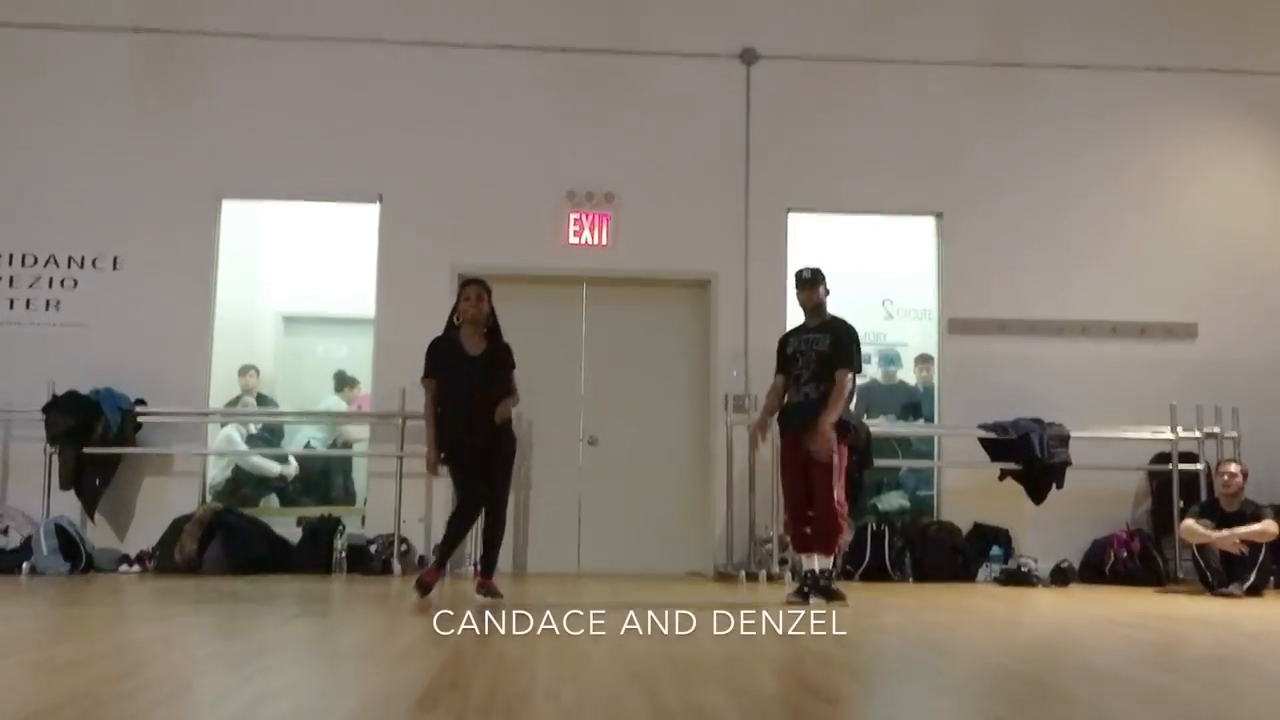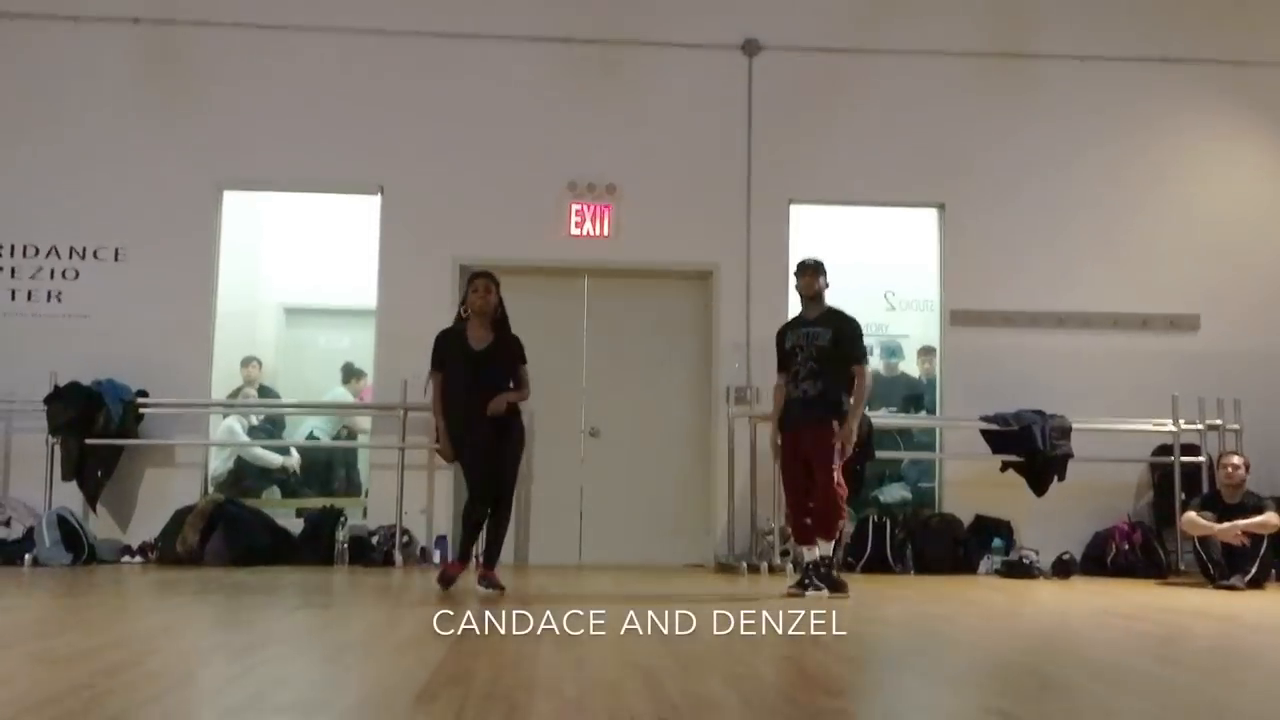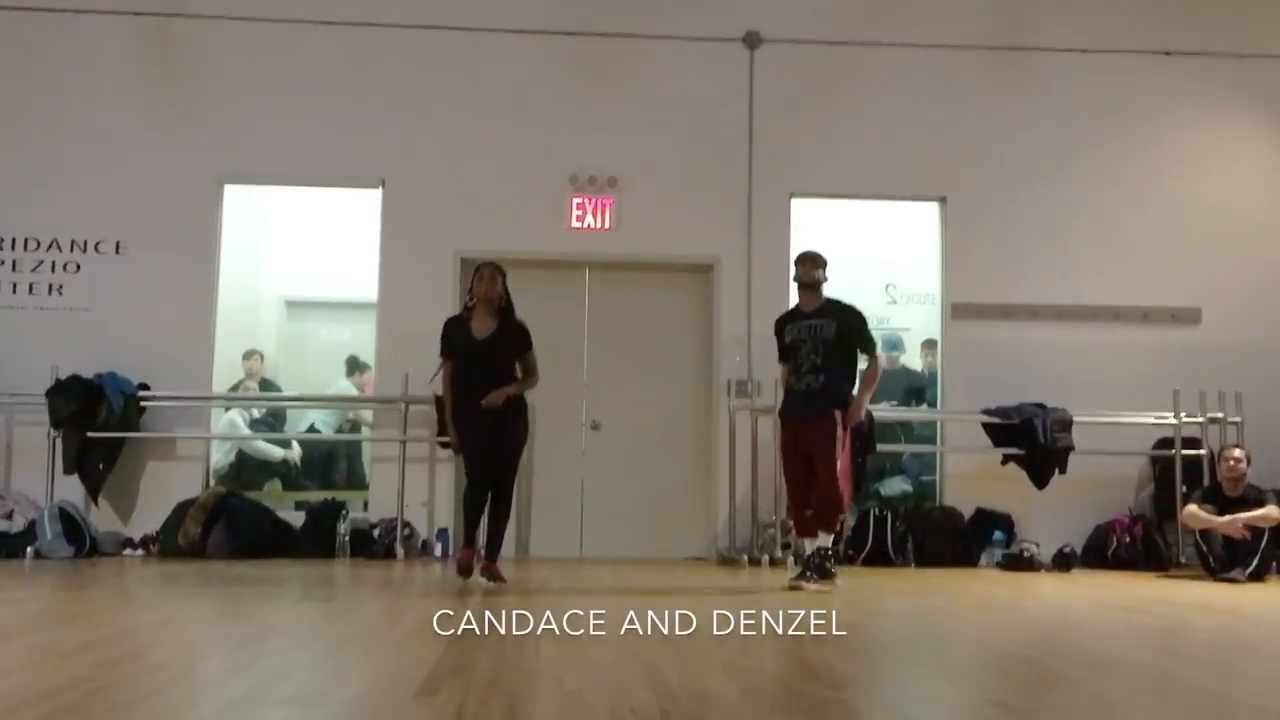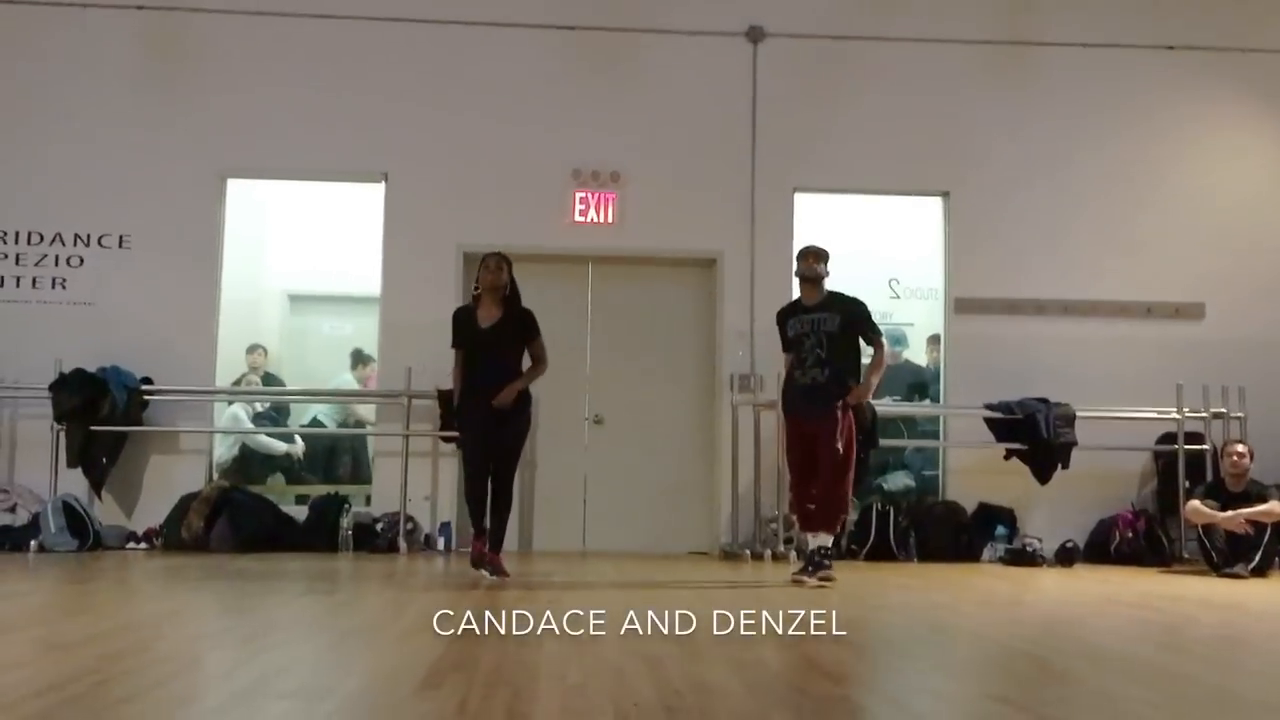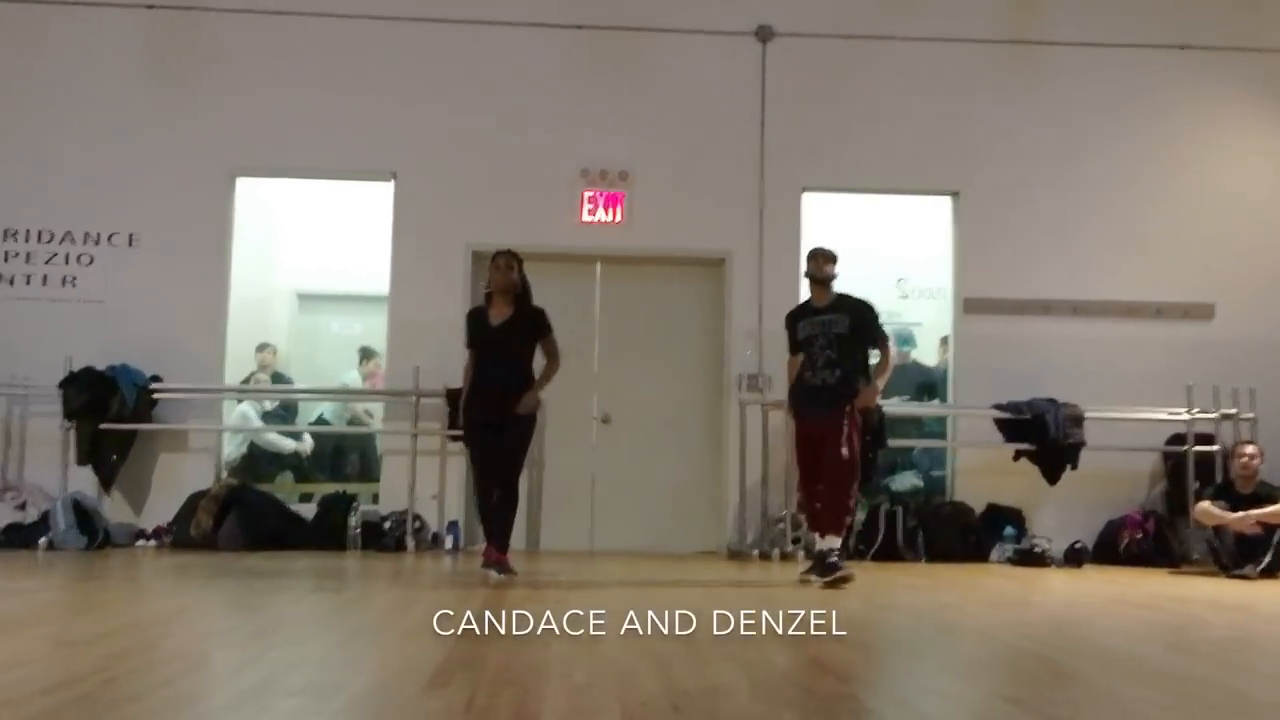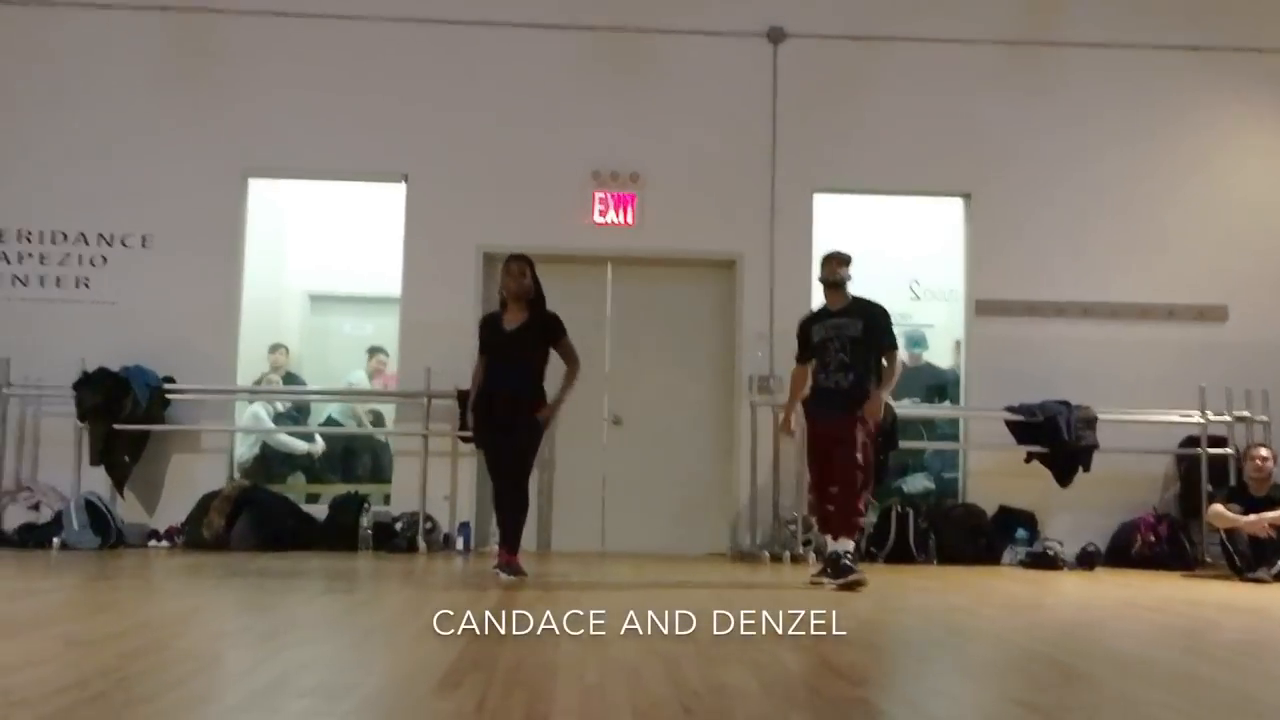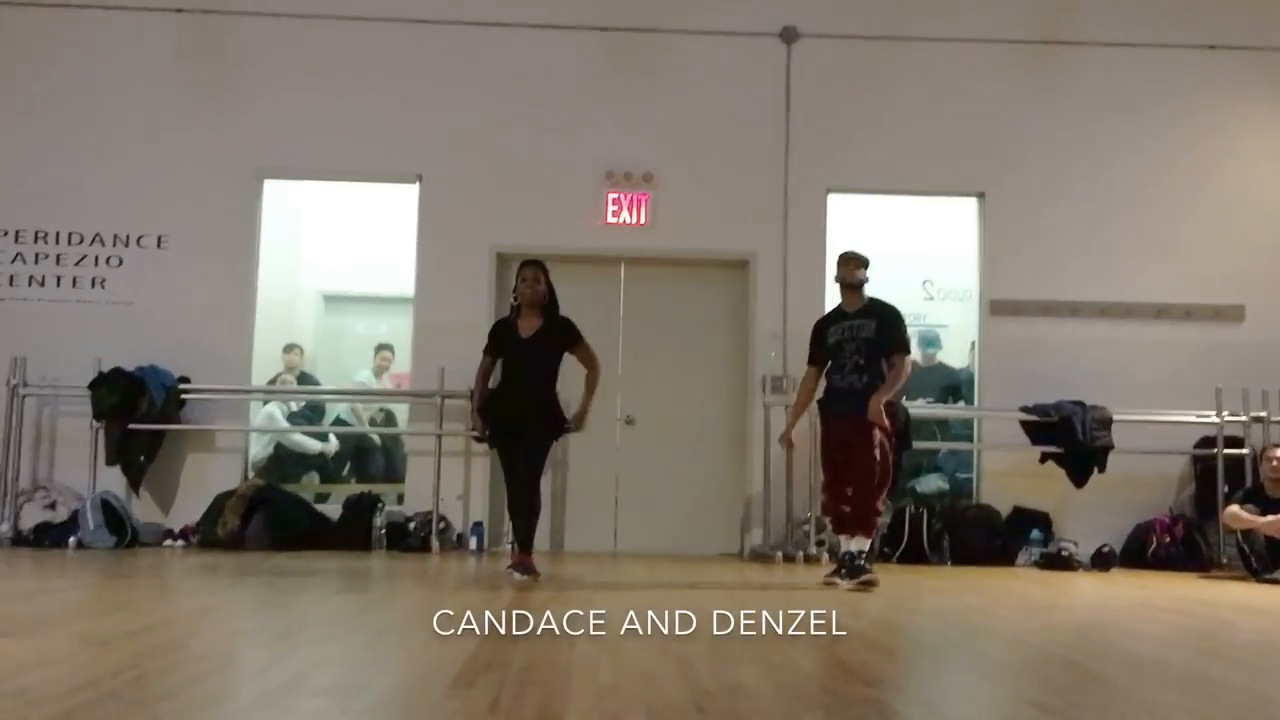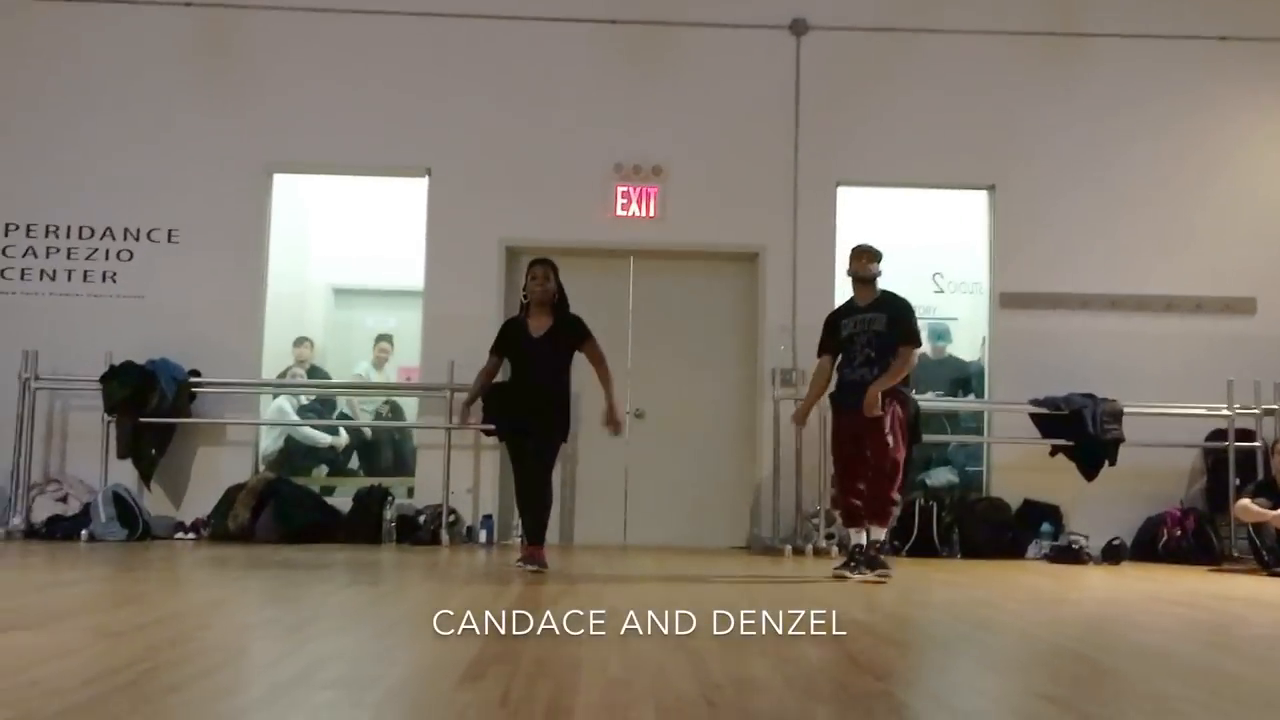
dt=0.1s
person 1, frame 1
left shoulder: (843, 332)
right shoulder: (790, 338)
left elbow: (845, 384)
right elbow: (778, 386)
left wrist: (826, 424)
right wrist: (762, 421)
left hip: (826, 431)
right hip: (792, 430)
left knee: (829, 502)
right knee: (797, 505)
left ankle: (824, 576)
right ankle: (808, 576)
person 1, frame 2
left shoulder: (844, 325)
right shoulder: (786, 331)
left elbow: (862, 376)
left wrist: (852, 423)
right wrist: (774, 429)
left hip: (830, 422)
right hip: (794, 424)
left knee: (828, 489)
right knee: (798, 498)
left ankle: (826, 564)
right ankle: (810, 568)
person 1, frame 3
left shoulder: (845, 316)
right shoulder: (784, 323)
left elbow: (874, 360)
left wrist: (862, 398)
right wrist: (782, 406)
left hip: (831, 412)
right hip: (793, 416)
left knee: (829, 480)
right knee: (799, 488)
left ankle: (824, 553)
right ankle: (811, 557)
person 1, frame 4
left shoulder: (849, 308)
right shoulder: (786, 315)
left elbow: (879, 346)
left wrist: (870, 381)
right wrist: (788, 395)
left hip: (836, 405)
right hip: (797, 409)
left knee: (834, 477)
right knee: (802, 483)
left ankle: (824, 551)
right ankle: (813, 552)
person 1, frame 5
left shoulder: (859, 310)
right shoulder: (795, 318)
left elbow: (884, 352)
left wrist: (874, 385)
right wrist: (791, 397)
left hip: (845, 406)
right hip: (807, 408)
left knee: (841, 479)
right knee: (812, 483)
left ankle: (833, 553)
right ankle: (822, 553)
person 1, frame 6
left shoulder: (872, 313)
right shoulder: (810, 323)
left elbow: (892, 361)
right elbow: (802, 369)
left wrist: (881, 395)
right wrist: (789, 412)
left hip: (857, 411)
right hip: (820, 412)
left knee: (853, 482)
right knee: (823, 486)
left ankle: (845, 556)
right ankle: (833, 555)
person 1, frame 7
left shoulder: (886, 315)
right shoulder: (825, 324)
left elbow: (902, 366)
right elbow: (812, 374)
left wrist: (882, 399)
right wrist: (792, 422)
left hip: (872, 409)
right hip: (835, 411)
left knee: (870, 480)
right knee: (837, 485)
left ankle: (861, 557)
right ankle: (847, 555)
person 1, frame 8
left shoulder: (897, 308)
right shoulder: (837, 318)
left elbow: (908, 358)
right elbow: (825, 366)
left wrist: (878, 389)
right wrist: (805, 407)
left hip: (885, 400)
right hip: (846, 404)
left knee: (884, 468)
right knee: (848, 478)
left ankle: (876, 547)
right ankle: (858, 548)
person 2, frame 1
left shoulder: (501, 349)
right shoulder: (441, 347)
left elbow: (512, 392)
right elbow: (430, 400)
left wrist: (508, 402)
right wrist: (431, 444)
left hip: (498, 438)
right hip: (459, 438)
left knee: (497, 506)
right knee: (470, 503)
left ankle: (486, 576)
right ankle: (436, 566)
person 2, frame 2
left shoulder: (510, 342)
right shoulder: (448, 339)
left elbow: (524, 388)
right elbow: (438, 391)
left wrist: (507, 396)
right wrist: (443, 435)
left hip: (506, 430)
right hip: (468, 431)
left knee: (503, 498)
right knee: (480, 495)
left ankle: (488, 568)
right ankle: (460, 559)
person 2, frame 3
left shoulder: (515, 330)
right shoulder: (453, 327)
left elbow: (531, 376)
right elbow: (448, 376)
left wrist: (507, 391)
right wrist: (451, 420)
left hip: (509, 417)
right hip: (470, 418)
left knee: (503, 487)
right knee: (477, 483)
left ankle: (491, 560)
right ankle: (468, 546)
person 2, frame 4
left shoulder: (522, 318)
right shoulder: (462, 317)
left elbow: (540, 362)
right elbow: (460, 366)
left wrist: (517, 386)
right wrist: (457, 406)
left hip: (512, 410)
right hip: (473, 409)
left knee: (503, 479)
right knee: (474, 476)
left ankle: (494, 553)
right ankle: (479, 537)
person 2, frame 5
left shoulder: (531, 316)
right shoulder: (475, 317)
left elbow: (553, 360)
left wrist: (533, 392)
right wrist: (464, 404)
left hip: (516, 409)
right hip: (480, 408)
left knee: (508, 478)
right knee: (483, 478)
left ankle: (500, 552)
right ankle: (490, 544)
person 2, frame 6
left shoulder: (546, 321)
right shoulder: (489, 323)
left elbow: (573, 363)
left wrist: (556, 403)
right wrist: (471, 407)
left hip: (527, 413)
right hip: (490, 412)
left knee: (517, 481)
right knee: (499, 482)
left ankle: (511, 555)
right ankle: (504, 549)
person 2, frame 7
left shoulder: (560, 327)
right shoulder: (502, 328)
left elbow: (592, 365)
right elbow: (486, 369)
left wrist: (583, 408)
right wrist: (477, 410)
left hip: (541, 417)
right hip: (504, 416)
left knee: (529, 482)
right knee: (514, 483)
left ankle: (525, 556)
right ankle: (520, 551)
person 2, frame 8
left shoulder: (570, 325)
right shoulder: (511, 327)
left elbow: (600, 364)
right elbow: (489, 370)
left wrist: (610, 405)
right wrist: (468, 403)
left hip: (551, 414)
right hip: (516, 414)
left knee: (540, 475)
right knee: (523, 478)
left ankle: (537, 548)
right ankle: (529, 545)
